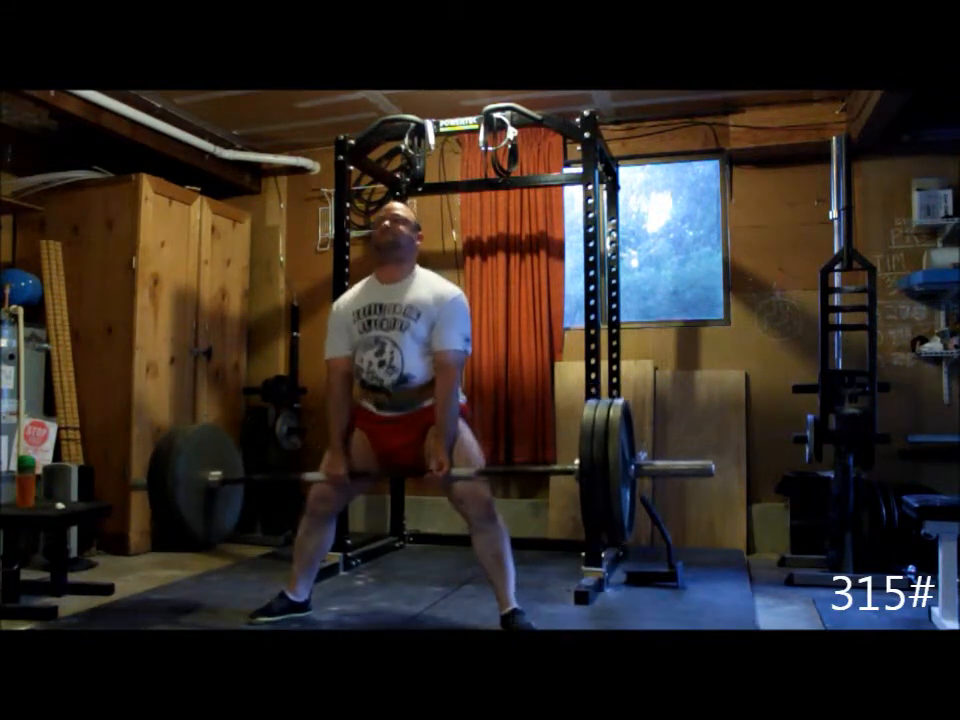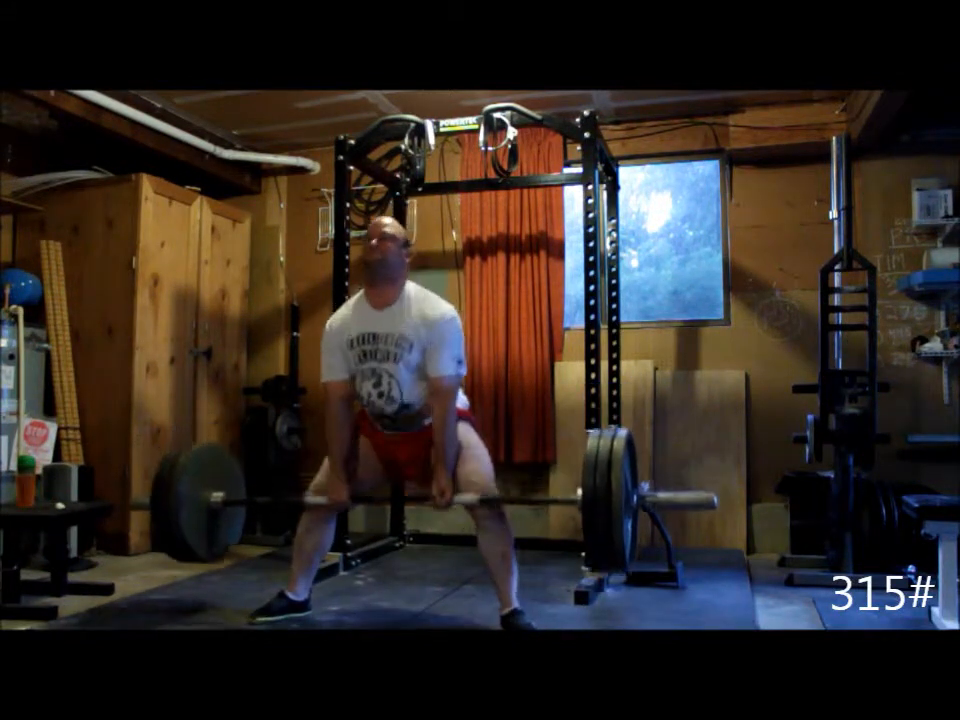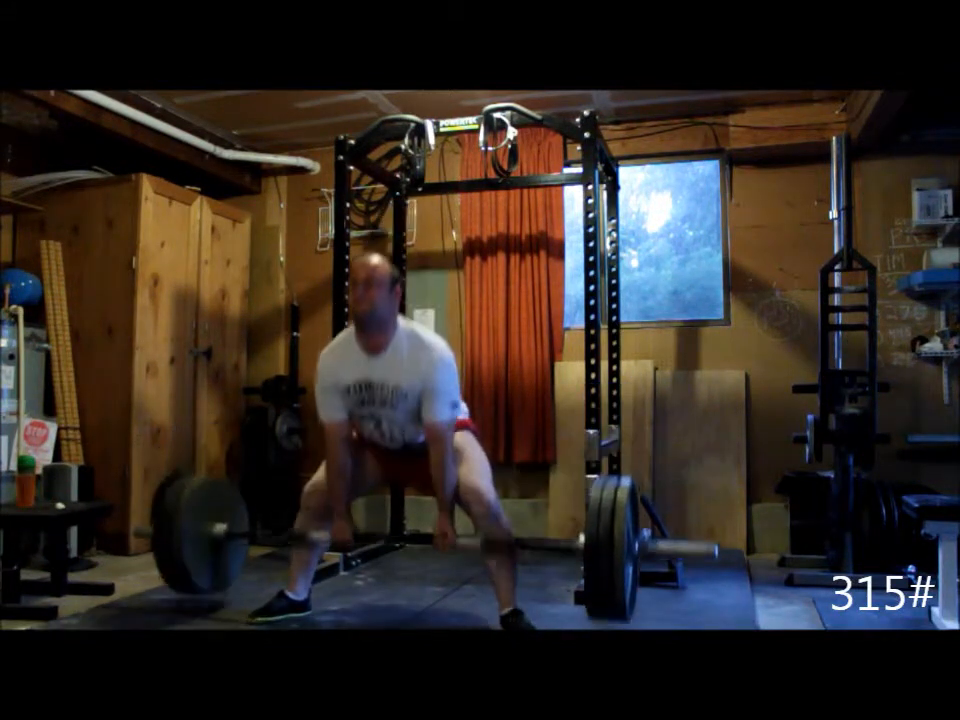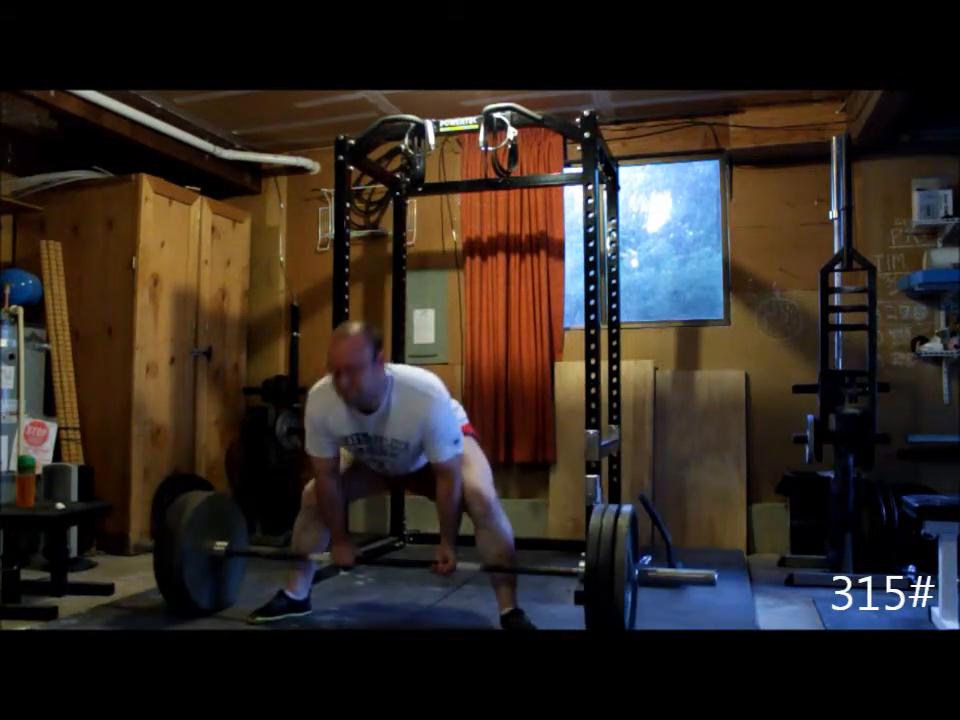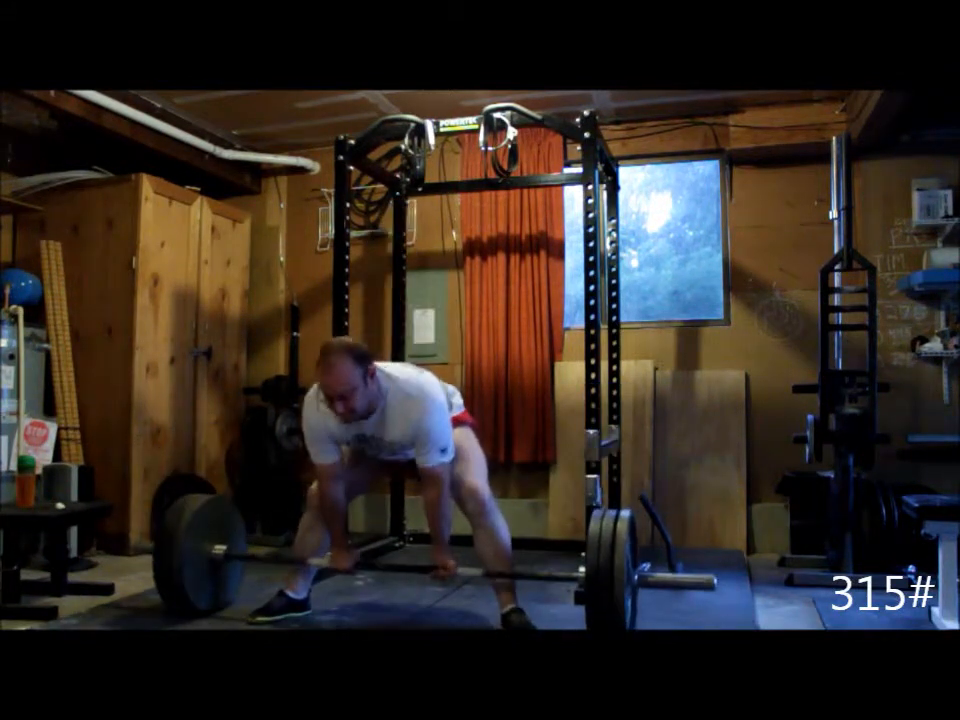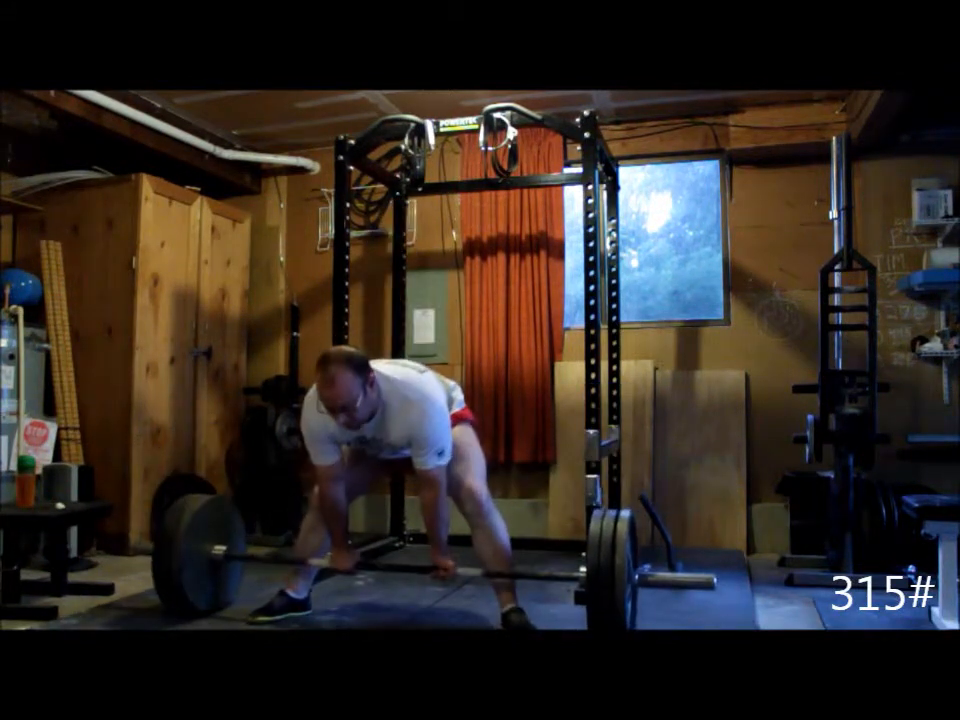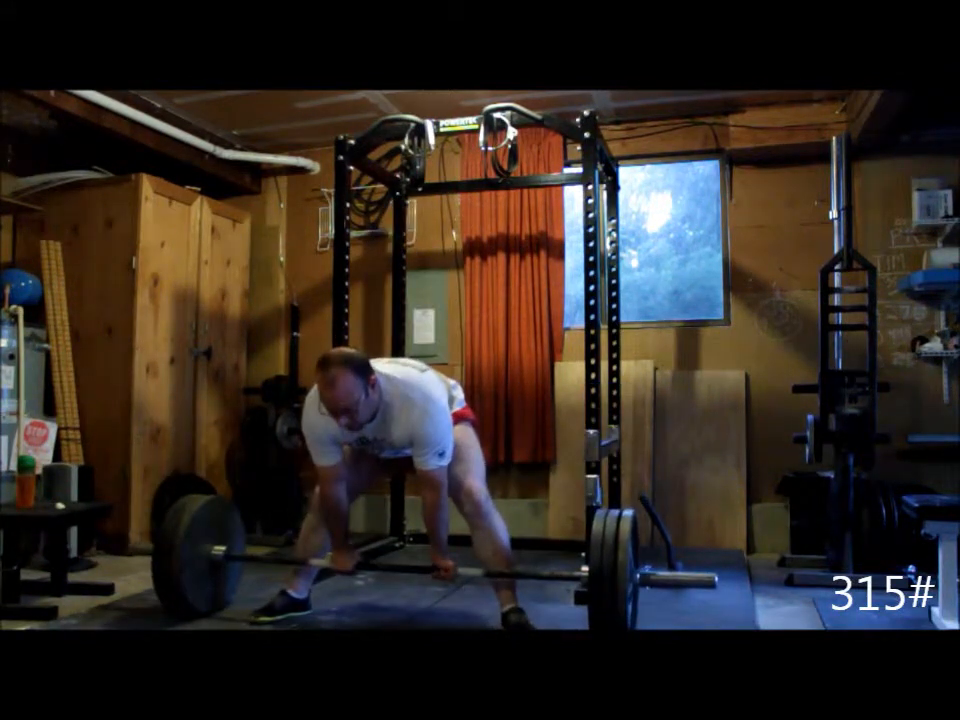
dt=0.2s
person 1, frame 1
left shoulder: (443, 295)
right shoulder: (347, 304)
left elbow: (449, 374)
right elbow: (338, 378)
left wrist: (443, 444)
right wrist: (336, 450)
left hip: (428, 416)
right hip: (371, 419)
left knee: (479, 505)
right knee: (320, 502)
left ankle: (511, 611)
right ankle: (295, 596)
person 1, frame 2
left shoulder: (436, 316)
right shoulder: (340, 323)
left elbow: (444, 397)
right elbow: (337, 402)
left wrist: (444, 471)
right wrist: (338, 476)
left hip: (435, 426)
right hip: (376, 429)
left knee: (486, 502)
right knee: (319, 498)
left ankle: (511, 611)
right ankle: (295, 596)
person 1, frame 3
left shoulder: (430, 354)
right shoulder: (332, 359)
left elbow: (439, 440)
right elbow: (338, 441)
left wrist: (444, 514)
right wrist: (340, 514)
left hip: (442, 436)
right hip: (375, 445)
left knee: (483, 502)
right knee: (315, 497)
left ankle: (510, 613)
right ankle: (295, 596)
person 1, frame 4
left shoulder: (427, 397)
right shoulder: (320, 401)
left elbow: (447, 474)
right elbow: (327, 474)
left wrist: (447, 541)
right wrist: (340, 539)
left hip: (440, 456)
left knee: (482, 499)
right knee: (312, 497)
left ankle: (510, 611)
right ankle: (294, 596)
person 1, frame 5
left shoulder: (422, 400)
right shoulder: (315, 408)
left elbow: (436, 484)
right elbow: (331, 481)
left wrist: (440, 548)
right wrist: (340, 546)
left hip: (445, 421)
left knee: (477, 498)
right knee: (318, 496)
left ankle: (510, 609)
right ankle: (295, 595)
person 1, frame 6
left shoulder: (422, 402)
right shoulder: (314, 410)
left elbow: (432, 486)
right elbow: (331, 483)
left wrist: (439, 550)
right wrist: (340, 547)
left hip: (446, 416)
left knee: (475, 497)
right knee: (320, 496)
left ankle: (511, 609)
right ankle: (295, 595)
person 1, frame 7
left shoulder: (423, 403)
right shoulder: (315, 410)
left elbow: (434, 487)
right elbow: (332, 484)
left wrist: (439, 552)
right wrist: (340, 547)
left hip: (447, 416)
left knee: (474, 498)
right knee: (321, 497)
left ankle: (511, 609)
right ankle: (295, 594)
